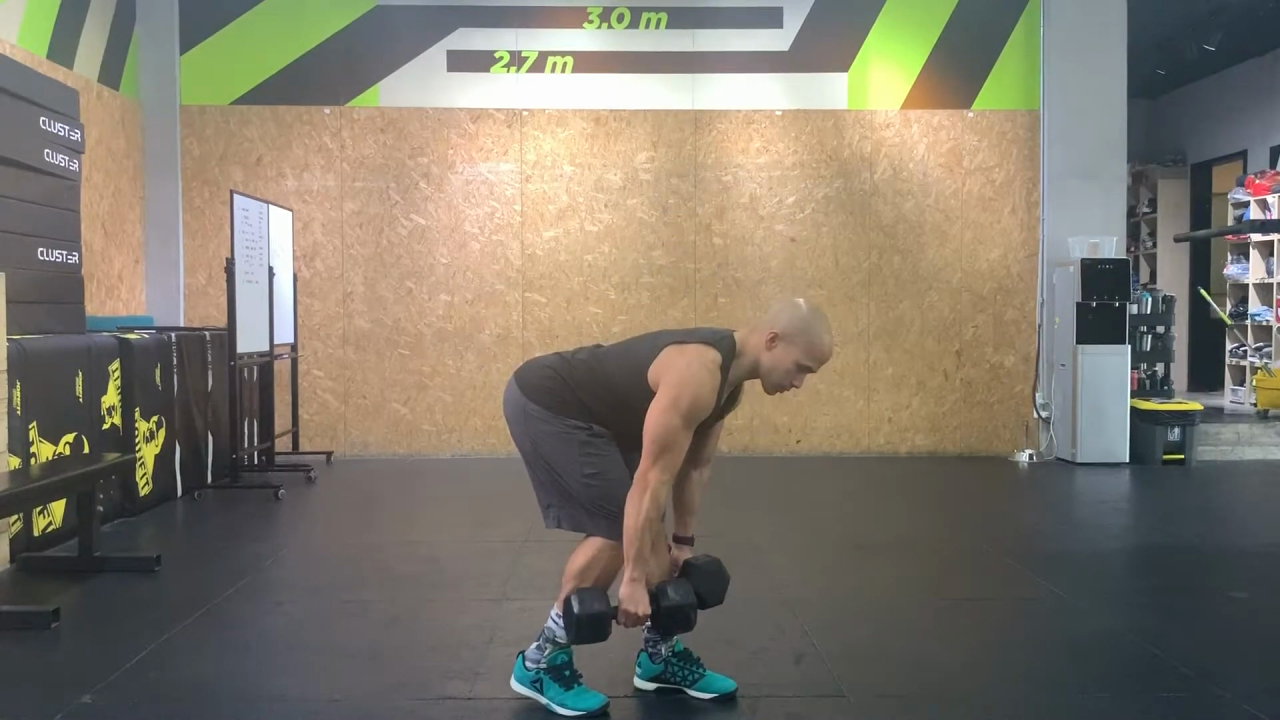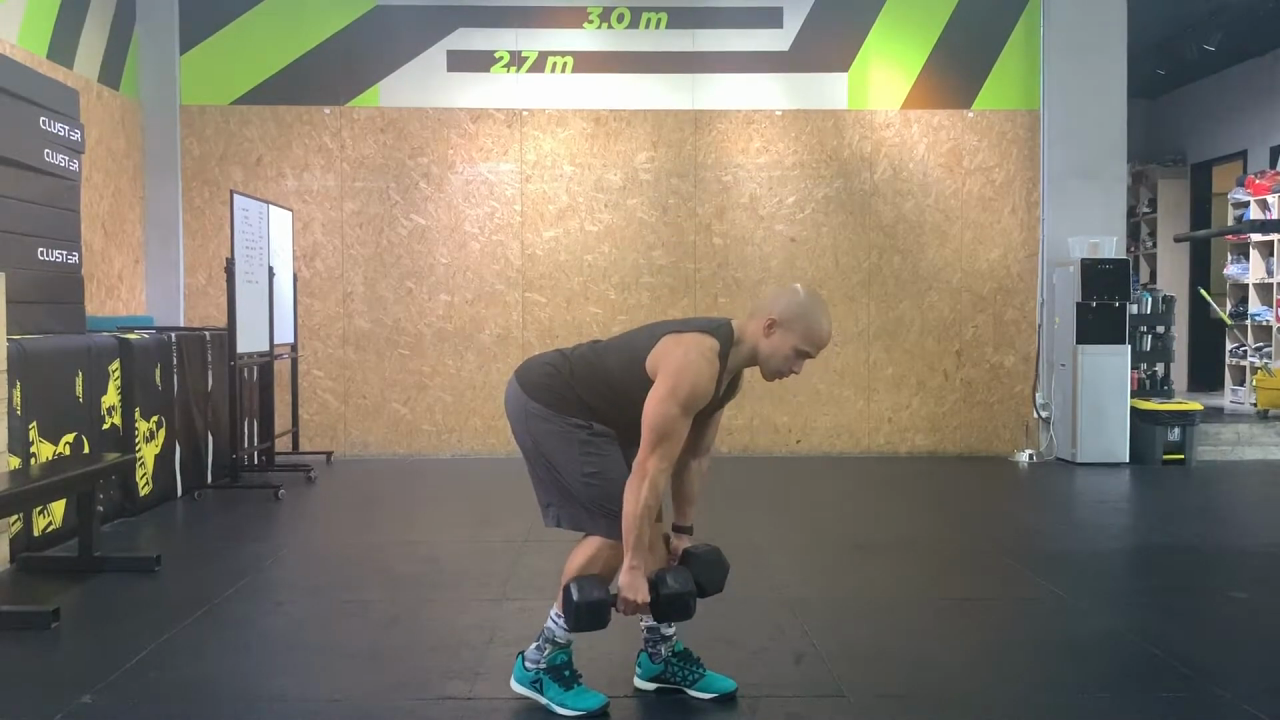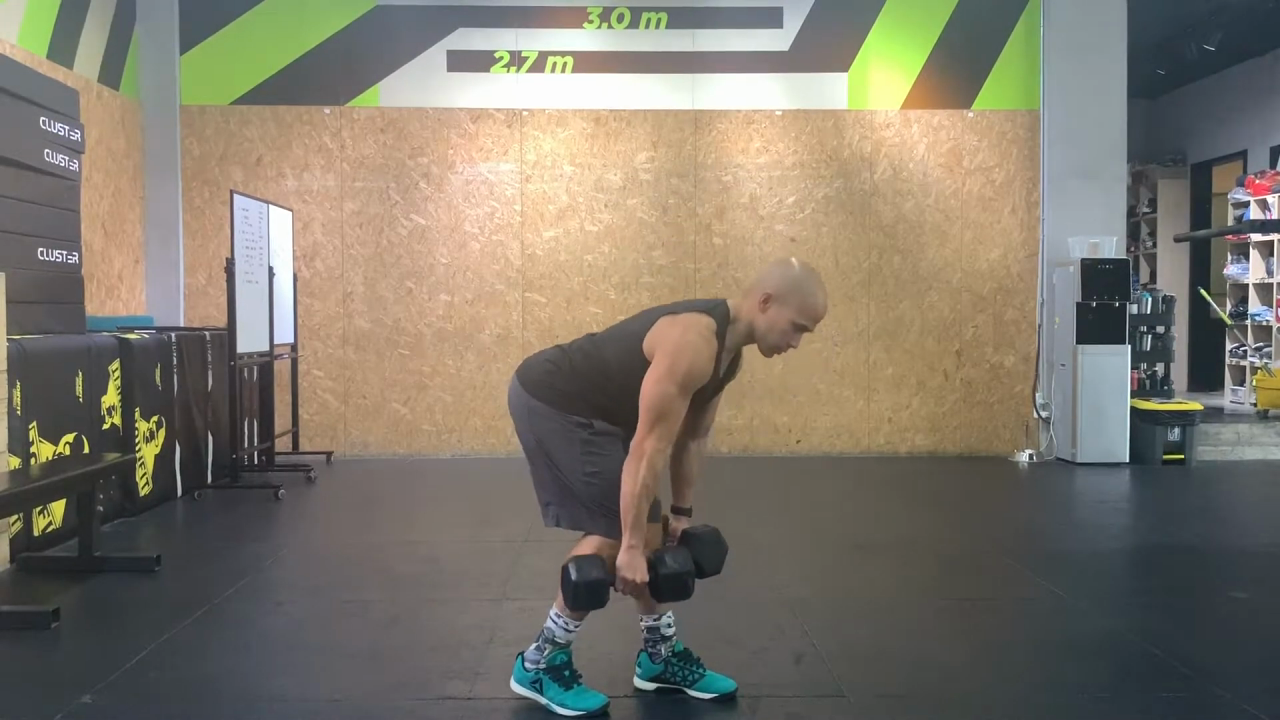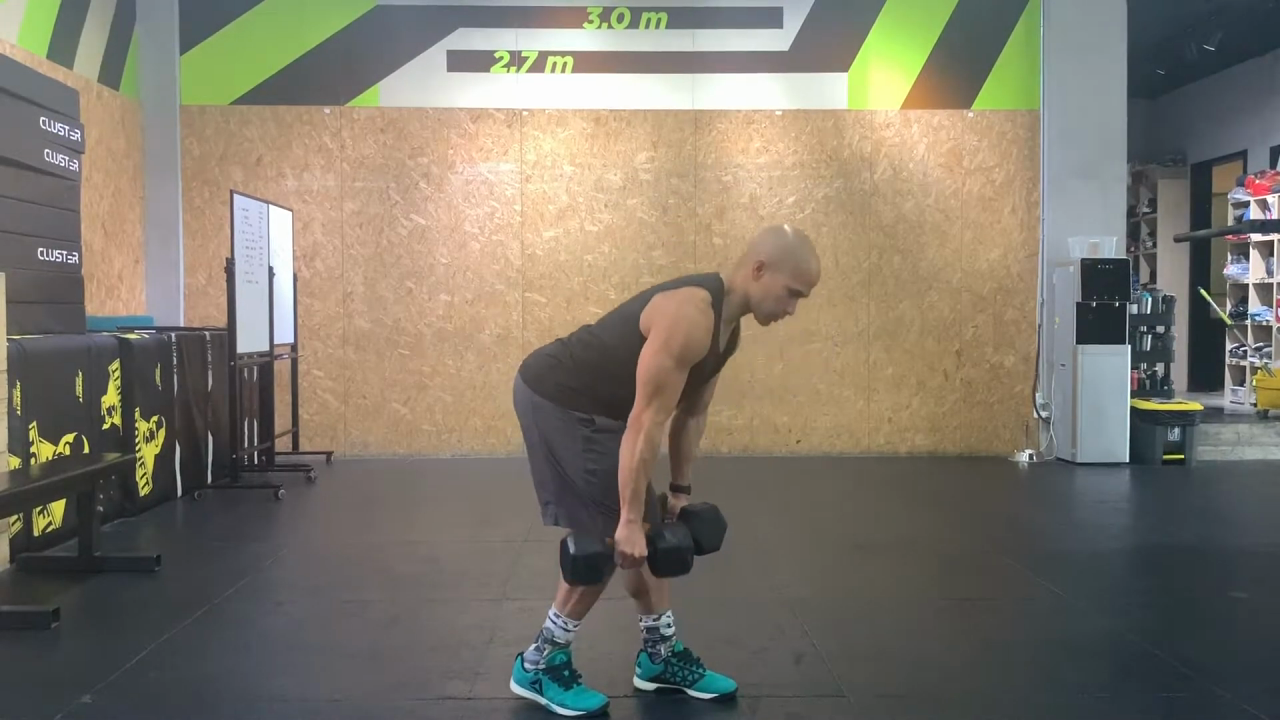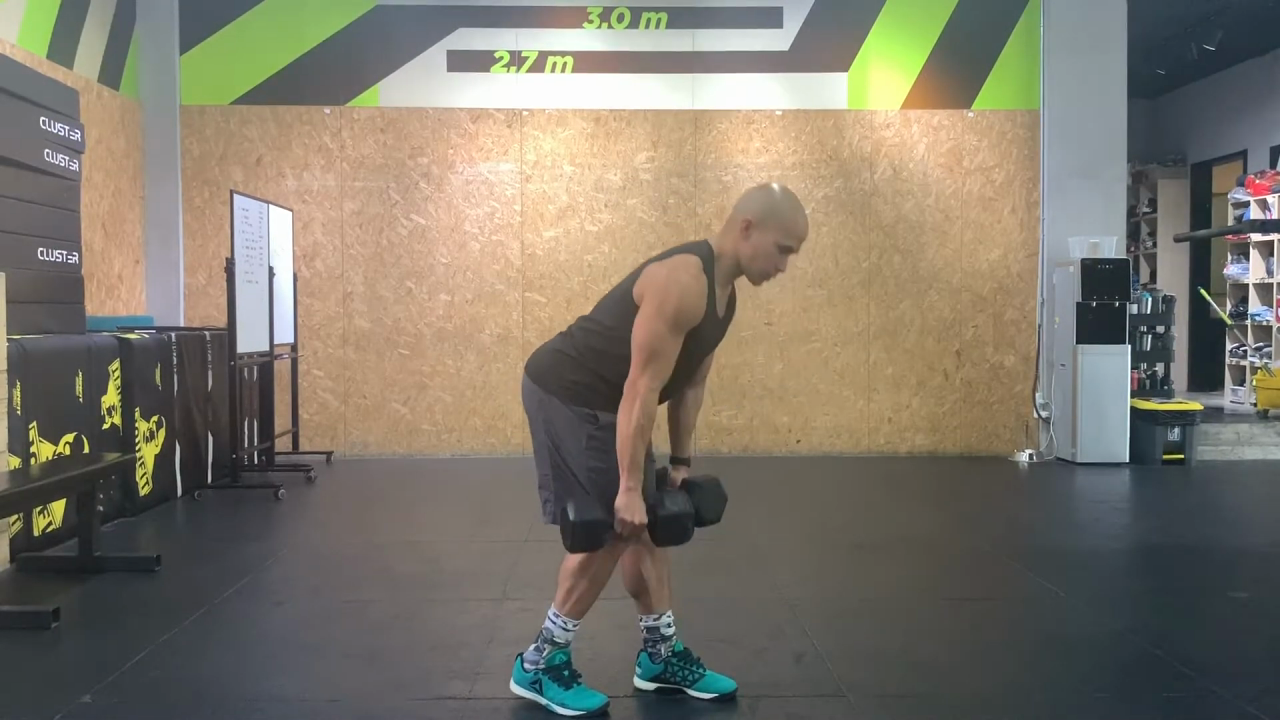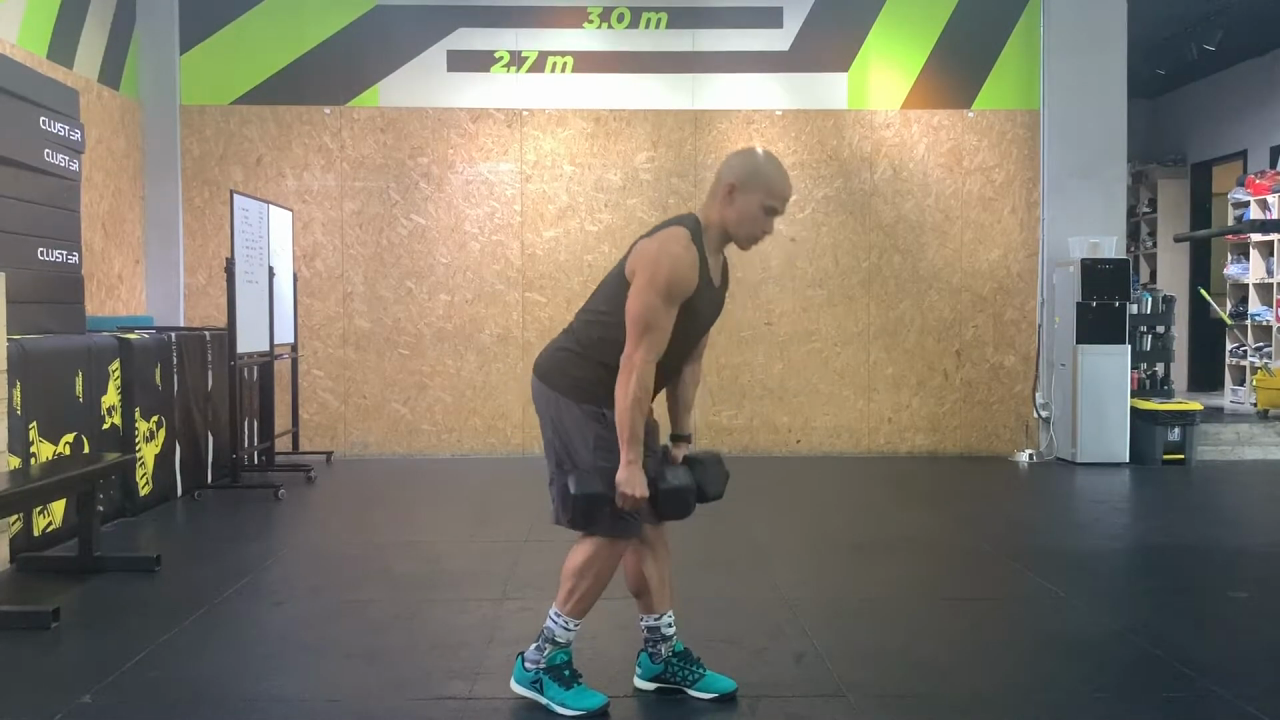
dt=0.1s
person 1, frame 1
left shoulder: (729, 378)
right shoulder: (698, 375)
left elbow: (695, 467)
right elbow: (652, 481)
left wrist: (684, 542)
right wrist: (634, 580)
left hip: (587, 412)
right hip: (545, 405)
left knee: (646, 528)
right knee: (615, 530)
left ankle: (661, 654)
right ankle: (542, 661)
person 1, frame 2
left shoulder: (728, 368)
right shoulder: (696, 363)
left elbow: (693, 456)
right elbow: (650, 469)
left wrist: (682, 533)
right wrist: (633, 569)
left hip: (591, 412)
right hip: (547, 404)
left knee: (647, 530)
right knee: (612, 531)
left ankle: (662, 656)
right ankle: (542, 663)
person 1, frame 3
left shoulder: (727, 349)
right shoulder: (693, 343)
left elbow: (691, 437)
right elbow: (649, 449)
left wrist: (682, 514)
right wrist: (631, 548)
left hip: (590, 409)
right hip: (549, 401)
left knee: (647, 525)
right knee: (611, 529)
left ankle: (661, 654)
right ankle: (541, 662)
person 1, frame 4
left shoulder: (727, 321)
right shoulder: (690, 315)
left elbow: (691, 413)
right elbow: (644, 423)
left wrist: (680, 492)
right wrist: (629, 520)
left hip: (599, 403)
right hip: (556, 397)
left knee: (651, 532)
right knee: (607, 535)
left ankle: (661, 655)
right ankle: (540, 664)
person 1, frame 5
left shoulder: (722, 290)
right shoulder: (683, 281)
left elbow: (689, 385)
right elbow: (641, 389)
left wrist: (680, 464)
right wrist: (629, 488)
left hip: (602, 400)
right hip: (566, 395)
left knee: (646, 525)
right knee: (611, 529)
left ankle: (660, 653)
right ankle: (540, 663)
person 1, frame 6
left shoulder: (714, 261)
right shoulder: (674, 252)
left elbow: (687, 358)
right elbow: (637, 365)
left wrist: (680, 439)
right wrist: (628, 463)
left hip: (614, 395)
right hip: (578, 389)
left knee: (648, 525)
right knee: (611, 530)
left ankle: (662, 656)
right ankle: (541, 664)
